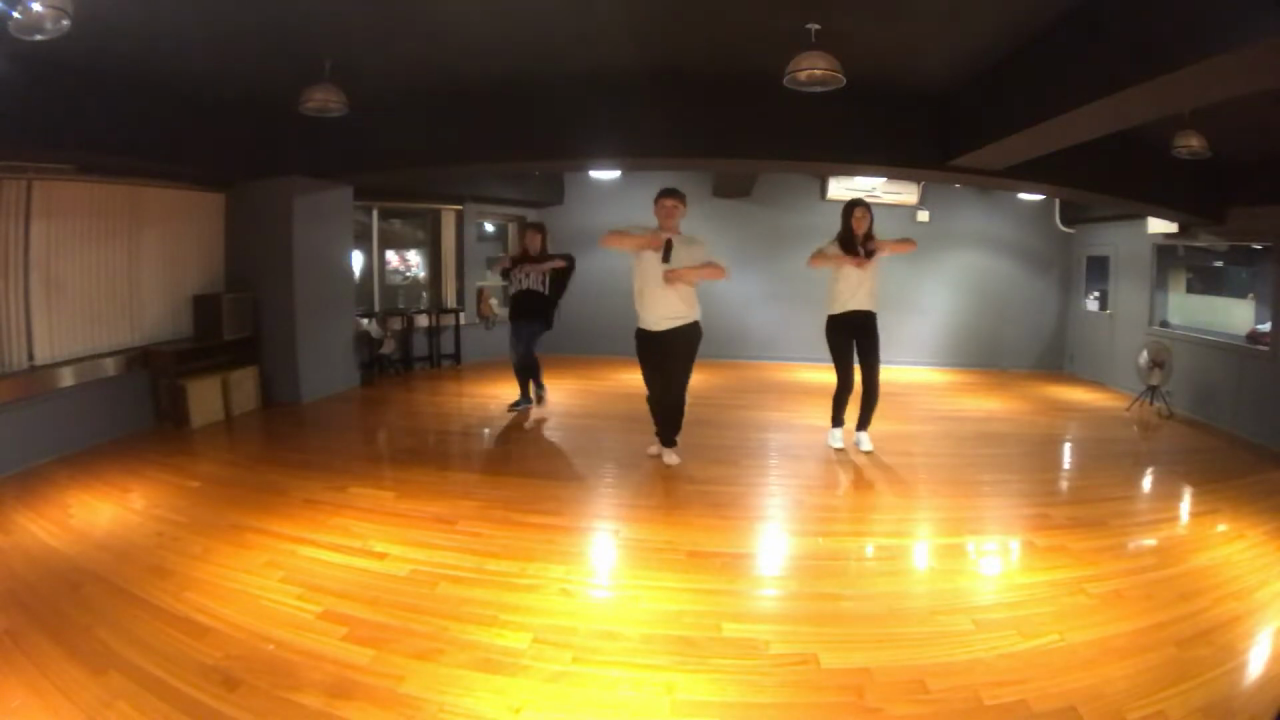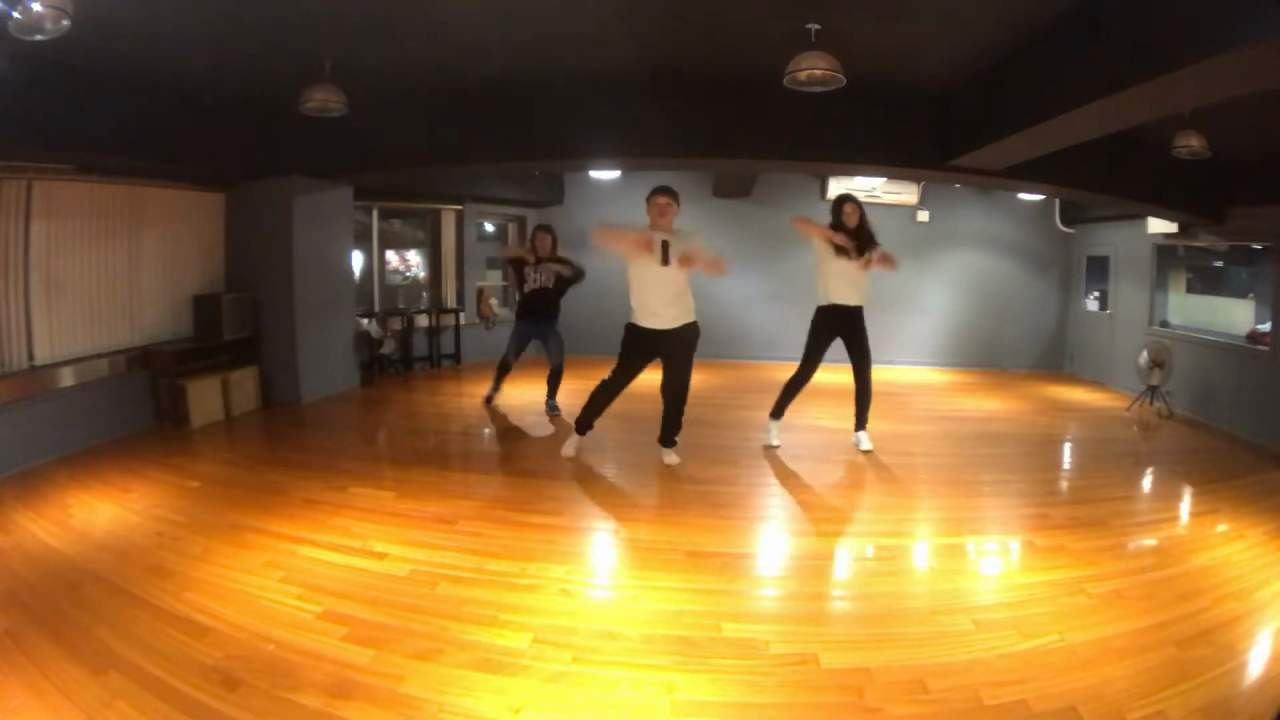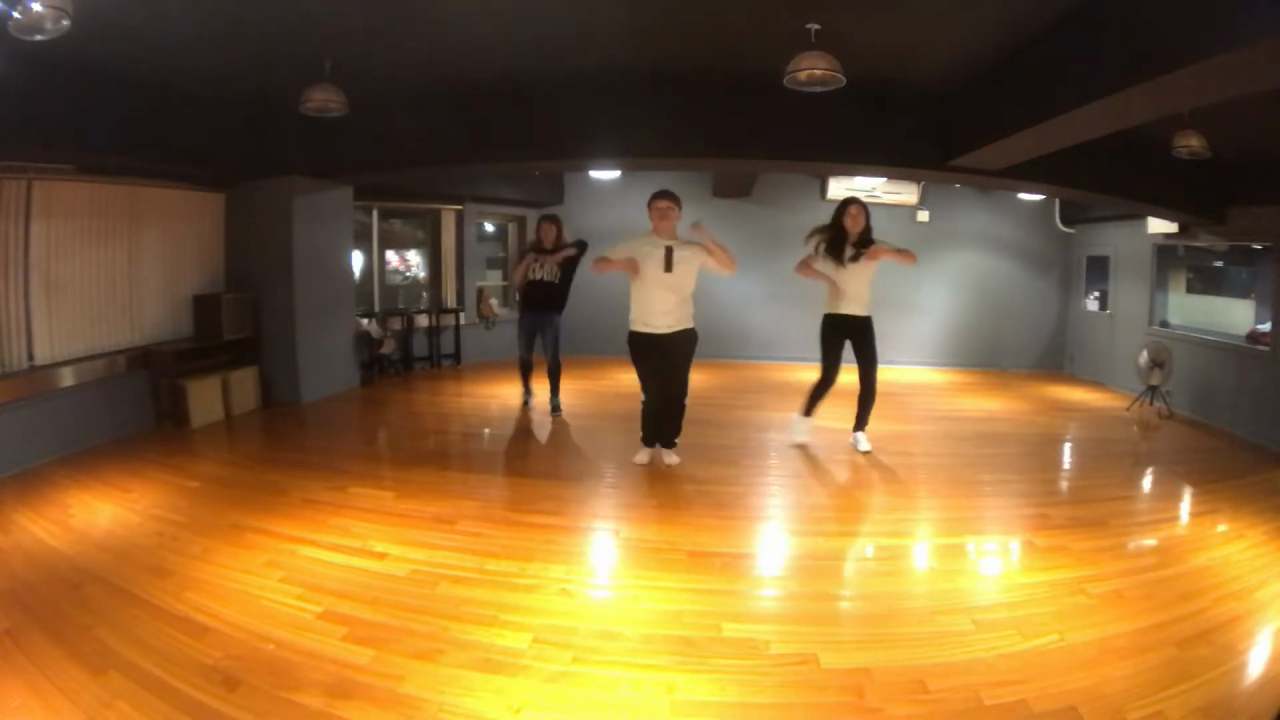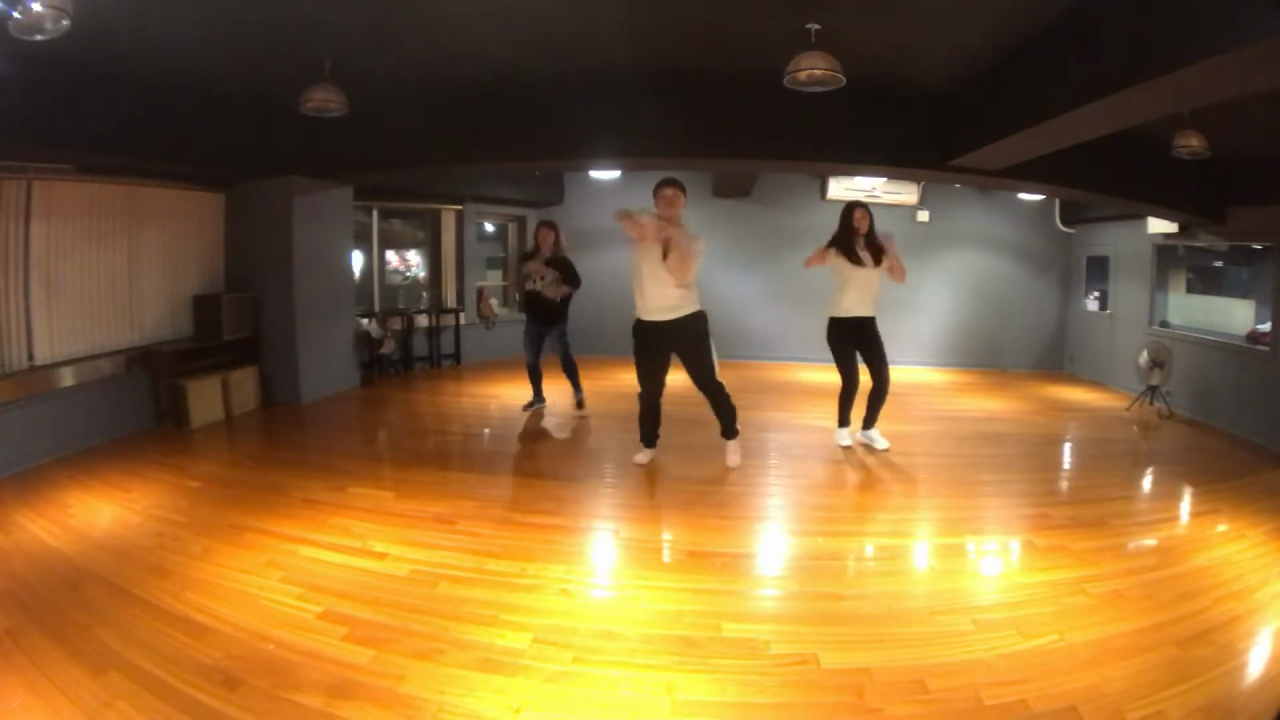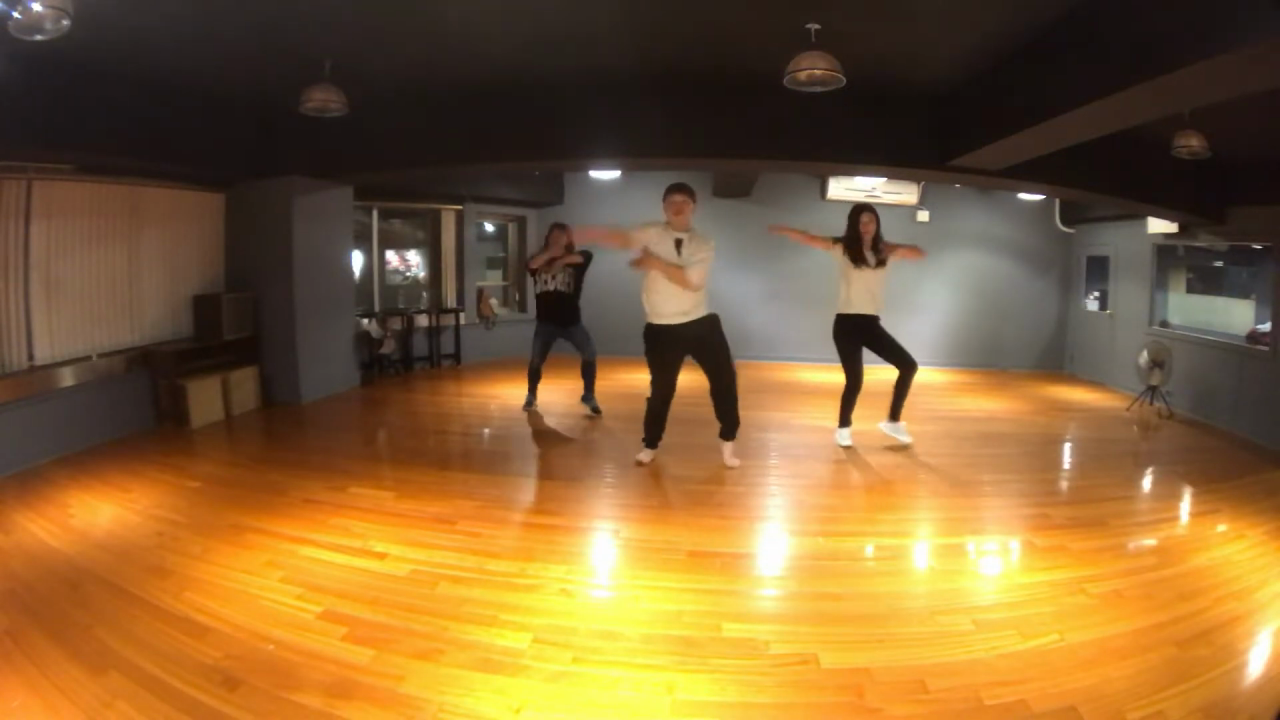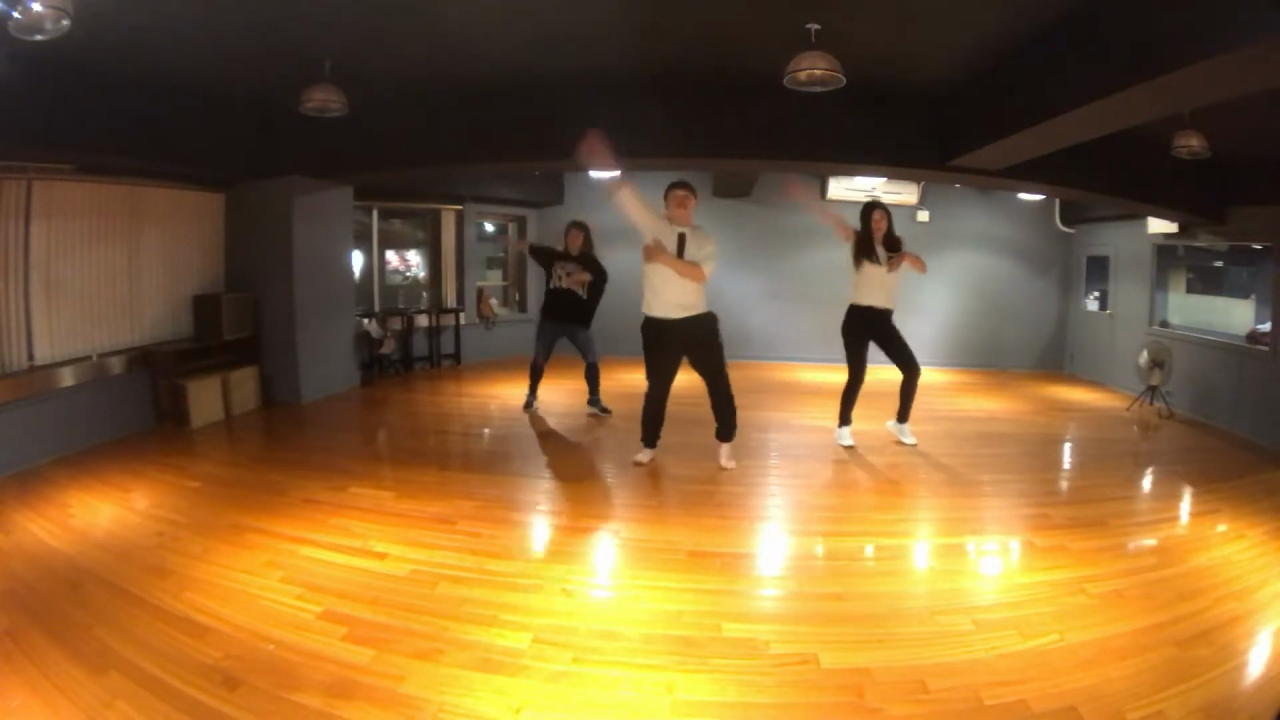
dt=0.4s
person 1, frame 1
left shoulder: (694, 246)
right shoulder: (642, 238)
left elbow: (719, 272)
right elbow: (608, 240)
left wrist: (683, 272)
right wrist: (645, 240)
left hip: (683, 328)
right hip: (648, 330)
left knee: (675, 389)
right knee: (655, 391)
left ankle: (668, 444)
right ankle: (662, 438)
person 1, frame 2
left shoulder: (685, 242)
right shoulder: (635, 241)
left elbow: (718, 268)
right elbow: (600, 236)
left wrist: (698, 260)
right wrist: (634, 239)
left hip: (682, 330)
right hip: (643, 329)
left knee: (675, 391)
right knee: (616, 381)
left ankle: (667, 444)
right ankle: (579, 432)
person 1, frame 3
left shoulder: (693, 250)
right shoulder: (637, 246)
left elbow: (730, 267)
right elbow: (598, 264)
left wrist: (708, 240)
right wrist: (620, 264)
left hip: (680, 334)
right hip: (644, 335)
left knee: (675, 394)
right knee: (653, 394)
left ankle: (667, 444)
right ankle: (648, 444)
person 1, frame 4
left shoulder: (692, 242)
right shoulder: (646, 223)
left elbow: (682, 275)
right elbow: (623, 218)
left wrist: (676, 242)
right wrist: (644, 230)
left hip: (688, 320)
right hip: (648, 324)
left knee: (708, 381)
right knee: (650, 390)
left ankle: (731, 437)
right ankle: (649, 445)
person 1, frame 5
left shoulder: (704, 244)
right shoulder: (653, 233)
left elbow: (691, 280)
right elbow: (624, 238)
left wrist: (655, 262)
right wrist: (594, 234)
left hip: (699, 324)
right hip: (661, 328)
left knee: (724, 379)
right knee: (662, 390)
left ankle: (728, 441)
right ankle: (650, 444)
person 1, frame 6
left shoulder: (705, 240)
right shoulder: (653, 226)
left elbow: (700, 275)
right elbow: (625, 196)
left wrist: (665, 258)
right wrist: (607, 165)
left hip: (697, 322)
right hip: (659, 325)
left knee: (719, 382)
right knee: (657, 388)
left ankle: (725, 442)
right ankle: (649, 445)
person 2, frame 1
left shoulder: (876, 247)
right shoulder: (837, 247)
left elbow: (911, 245)
right elbow: (813, 261)
left wrist: (883, 245)
right wrist: (849, 259)
left hip: (866, 319)
right hip: (839, 319)
left knee: (871, 381)
right knee: (846, 380)
left ankle: (862, 432)
right ankle: (836, 428)
person 2, frame 2
left shoulder: (866, 243)
right shoulder: (824, 239)
left elbow: (892, 263)
right elbow: (797, 222)
left wrist: (876, 261)
right wrist: (831, 234)
left hip: (854, 316)
right hip: (828, 313)
left knee: (864, 377)
right knee: (805, 372)
left ankle: (861, 431)
right ankle: (773, 423)
person 2, frame 3
left shoulder: (874, 247)
right shoulder: (828, 245)
left elbow: (912, 259)
right elbow: (801, 267)
left wrist: (887, 253)
right wrist: (827, 279)
left hip: (863, 321)
right hip: (834, 319)
left knee: (869, 382)
right knee: (828, 377)
left ankle: (859, 432)
right ankle: (804, 418)
person 2, frame 4
left shoulder: (878, 251)
right shoulder: (837, 249)
left elbow: (900, 278)
right elbow: (810, 262)
left wrist: (893, 254)
right wrist: (822, 254)
left hip: (867, 323)
right hip: (840, 323)
left knee: (882, 380)
right knee: (851, 381)
left ankle: (869, 429)
right ankle: (843, 428)
person 2, frame 5
left shoulder: (885, 249)
right shoulder: (842, 247)
left elbow: (920, 253)
right elbow: (808, 239)
left wrist: (899, 250)
right wrist: (782, 230)
left hip: (870, 324)
right hip: (848, 322)
left knee: (909, 366)
right knee: (854, 381)
left ankle: (893, 422)
right ankle: (843, 428)
person 2, frame 6
left shoulder: (896, 246)
right shoulder: (858, 241)
left elbow: (922, 269)
right elbow: (835, 221)
left wrist: (907, 257)
left hip: (883, 319)
right hip: (858, 316)
left knee: (912, 369)
right knee: (856, 376)
left ankle: (901, 423)
right ankle: (843, 427)
person 3, frame 1
left shoulder: (550, 260)
right shoulder: (517, 261)
left elbow: (570, 261)
right elbow: (500, 273)
left wrist: (545, 265)
right wrist: (505, 265)
left hip: (539, 316)
right hip: (518, 316)
left knee: (526, 352)
right knee: (517, 358)
left ankle: (539, 387)
right ankle: (525, 397)
person 3, frame 2
left shoulder: (558, 263)
right shoulder: (524, 261)
left elbow: (579, 274)
right elbow: (505, 252)
left wrist: (557, 268)
right wrist: (525, 254)
left hip: (547, 321)
right hip: (525, 319)
left knee: (557, 362)
right knee: (509, 358)
left ankle: (551, 400)
right ankle: (495, 389)
person 3, frame 3
left shoulder: (565, 252)
right shoulder: (531, 254)
left elbow: (582, 245)
right elbow: (517, 282)
left wrist: (558, 256)
right wrist: (526, 262)
left hip: (551, 312)
right hip: (528, 311)
left knee: (551, 357)
right knee: (524, 354)
left ankle: (555, 399)
right ankle: (527, 391)
person 3, frame 4
left shoulder: (563, 262)
right shoulder: (529, 258)
left elbow: (575, 283)
right elbow: (525, 268)
left wrist: (558, 290)
right wrist: (537, 263)
left hip: (556, 319)
right hip: (534, 318)
left knee: (564, 355)
right knee: (531, 360)
left ankle: (579, 394)
right ankle: (538, 397)
person 3, frame 5
left shoulder: (572, 260)
right shoulder: (542, 260)
left elbow: (587, 256)
right elbow: (532, 264)
left wrist: (563, 260)
right wrist: (550, 253)
left hip: (571, 320)
right hip: (546, 321)
left knee: (589, 355)
right knee: (536, 361)
left ankle: (589, 397)
right ankle: (531, 396)
person 3, frame 6
left shoulder: (590, 262)
right shoulder: (554, 256)
left elbow: (602, 277)
right elbow: (531, 248)
left wrist: (583, 276)
right wrist: (515, 242)
left hip: (577, 321)
right hip: (551, 319)
left knee: (591, 359)
right knee: (539, 359)
left ankle: (594, 400)
right ankle: (531, 396)
